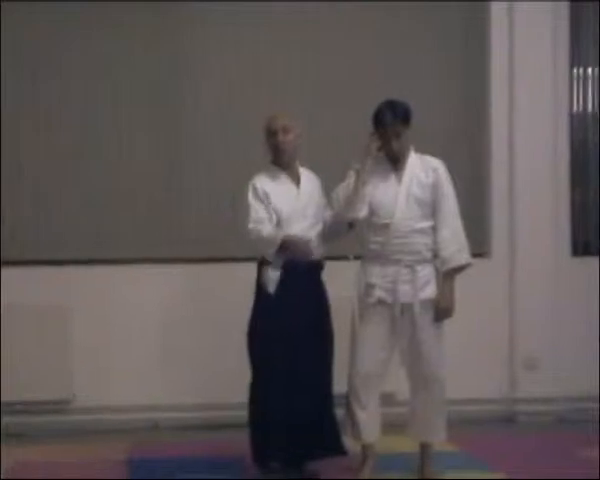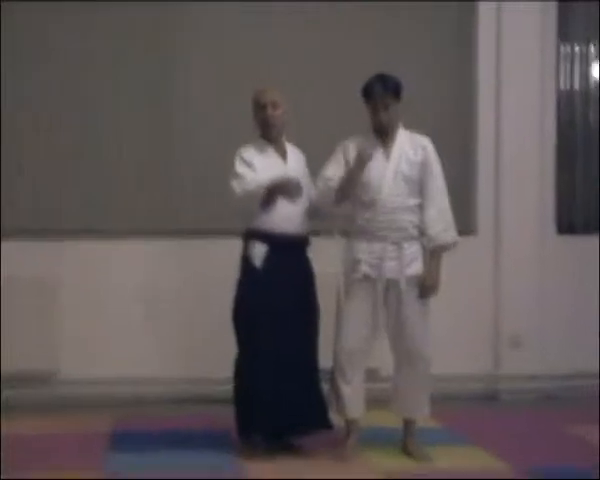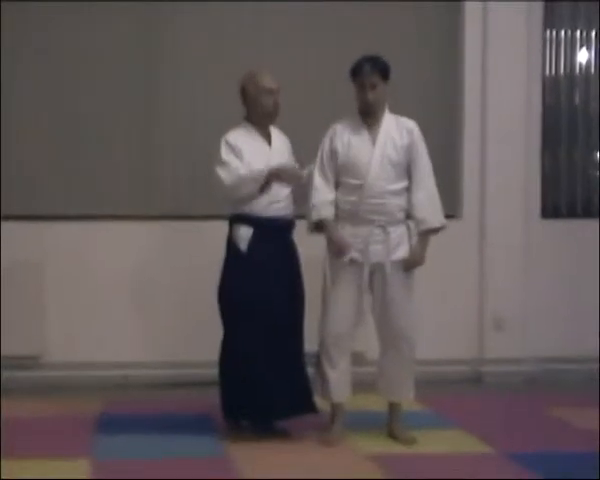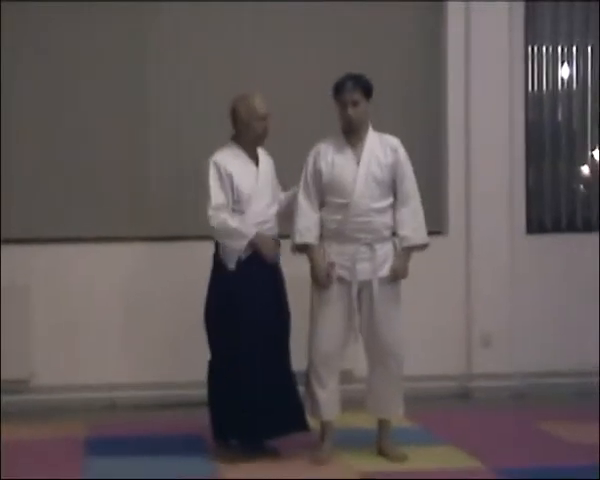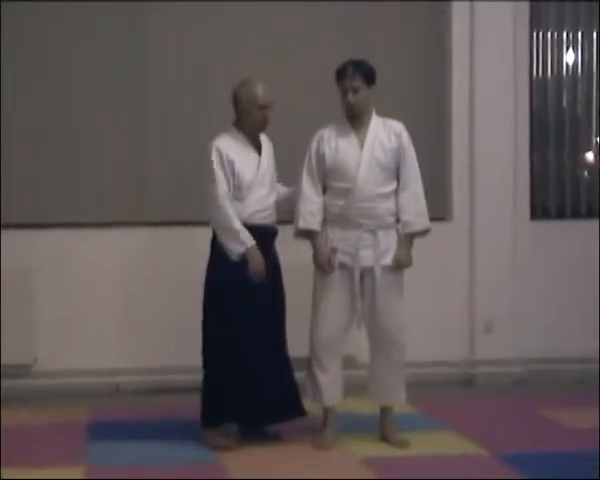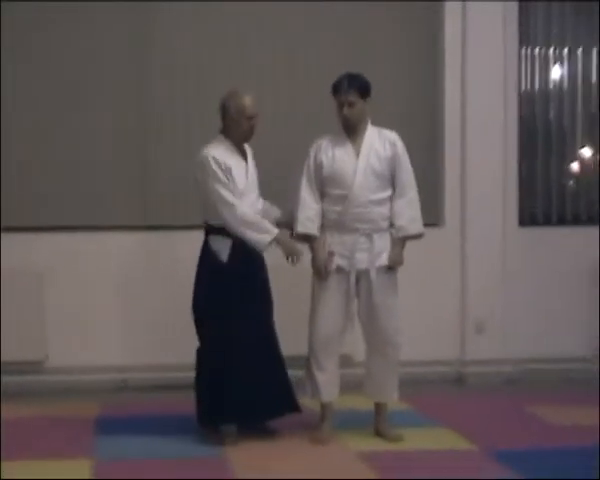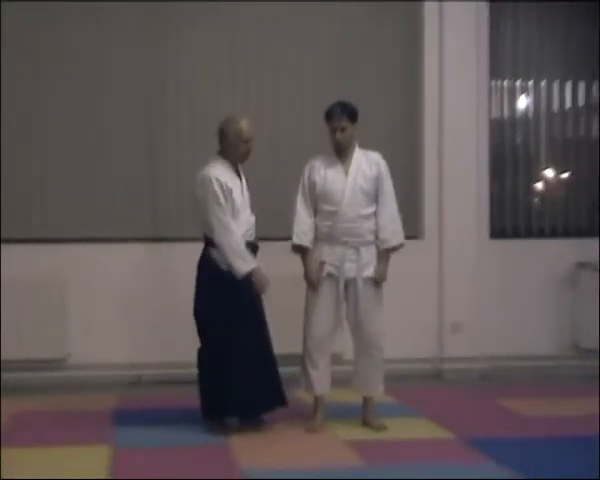
dt=0.3s
person 1, frame 1
left shoulder: (433, 169)
right shoulder: (366, 172)
left elbow: (448, 228)
right elbow: (346, 211)
left wrist: (447, 284)
right wrist: (367, 162)
left hip: (422, 280)
right hip: (377, 281)
left knee: (428, 371)
right knee: (364, 369)
person 1, frame 2
left shoulder: (421, 147)
right shoulder: (353, 148)
left elbow: (435, 206)
right elbow: (327, 195)
left wrist: (434, 261)
right wrist: (353, 172)
left hip: (408, 256)
right hip: (363, 256)
left knee: (413, 347)
right knee: (350, 344)
left ankle: (410, 433)
right ankle: (352, 430)
person 1, frame 3
left shoulder: (407, 130)
right shoulder: (338, 133)
left elbow: (422, 185)
right elbow: (322, 184)
left wrist: (422, 240)
right wrist: (329, 228)
left hip: (393, 241)
right hip: (348, 240)
left knee: (398, 330)
right knee: (336, 328)
left ankle: (395, 417)
right ankle: (337, 415)
person 1, frame 4
left shoulder: (391, 148)
right shoulder: (322, 153)
left elbow: (407, 202)
right elbow: (308, 205)
left wrist: (404, 254)
right wrist: (314, 254)
left hip: (379, 258)
right hip: (335, 258)
left knee: (386, 347)
right knee: (324, 347)
left ankle: (384, 435)
right ankle: (326, 434)
person 1, frame 5
left shoulder: (395, 133)
right shoulder: (325, 138)
left elbow: (410, 189)
right elbow: (311, 191)
left wrist: (407, 241)
right wrist: (317, 240)
left hip: (383, 244)
right hip: (338, 244)
left knee: (388, 334)
right knee: (326, 332)
left ankle: (386, 420)
right ankle: (328, 420)
person 1, frame 6
left shoulder: (390, 142)
right shoulder: (322, 147)
left elbow: (405, 195)
right elbow: (309, 198)
left wrist: (399, 244)
right wrist: (315, 245)
left hip: (377, 247)
right hip: (334, 248)
left knee: (384, 333)
right knee: (324, 333)
left ankle: (381, 416)
right ankle: (326, 416)
person 1, frame 7
left shoulder: (375, 163)
right shoulder: (315, 168)
left elbow: (387, 212)
right elbow: (304, 214)
left wrist: (384, 259)
right wrist: (308, 258)
left hip: (364, 259)
right hip: (326, 259)
left knee: (369, 335)
right knee: (317, 333)
left ankle: (368, 409)
right ankle: (318, 408)
person 2, frame 1
left shoulder: (313, 181)
right shoulder: (260, 184)
left elbow: (327, 225)
right elbow: (259, 229)
right wrist: (286, 241)
left hip: (310, 281)
right hip: (278, 284)
left knee: (312, 370)
right knee: (273, 373)
person 2, frame 2
left shoulder: (298, 156)
right shoulder: (246, 156)
left elbow: (311, 201)
right elbow: (247, 191)
right wrist: (274, 186)
left hip: (296, 256)
right hip: (264, 257)
left knee: (297, 344)
right knee: (260, 346)
left ankle: (283, 426)
right ankle: (254, 429)
person 2, frame 3
left shoulder: (282, 140)
right shoulder: (233, 140)
left elbow: (295, 183)
right elbow: (234, 183)
right wrist: (271, 174)
left hip: (281, 241)
right hip: (250, 242)
left knee: (283, 327)
right knee: (245, 332)
left ankle: (267, 411)
right ankle: (239, 413)
person 2, frame 4
left shoulder: (266, 160)
right shoulder: (221, 162)
right elbow: (217, 217)
right wrist: (254, 238)
left hip: (266, 264)
right hip: (236, 265)
left knee: (270, 348)
right knee: (233, 352)
left ankle: (255, 432)
right ankle: (227, 433)
person 2, frame 5
left shoulder: (266, 144)
right shoulder: (221, 148)
right elbow: (222, 206)
left wrist: (299, 194)
right wrist: (247, 248)
left hip: (263, 247)
right hip: (233, 253)
left knee: (265, 337)
right knee: (228, 339)
left ankle: (253, 418)
right ankle: (216, 421)
person 2, frame 6
left shoulder: (246, 152)
right shoulder: (212, 157)
right elbow: (232, 210)
left wrist: (281, 217)
right wrist: (277, 237)
left hip: (248, 254)
right hip: (223, 256)
left knee: (257, 336)
right knee: (221, 340)
left ankle: (250, 414)
right ankle: (216, 418)
person 2, frame 7
left shoulder: (236, 172)
right shoulder: (213, 176)
right elbow: (224, 228)
left wrist: (251, 266)
right wrist: (251, 269)
left hip: (239, 264)
right hip: (222, 267)
left knee: (251, 338)
right knee: (221, 342)
left ankle: (246, 407)
right ankle: (217, 411)
